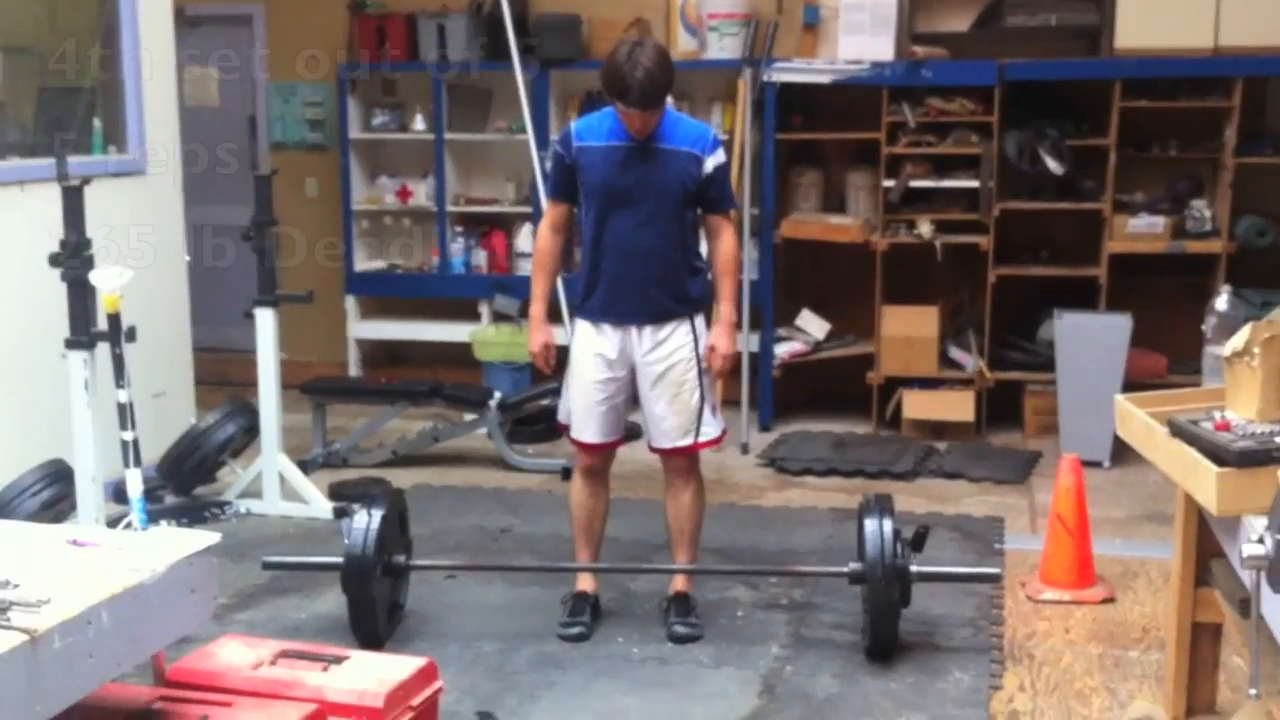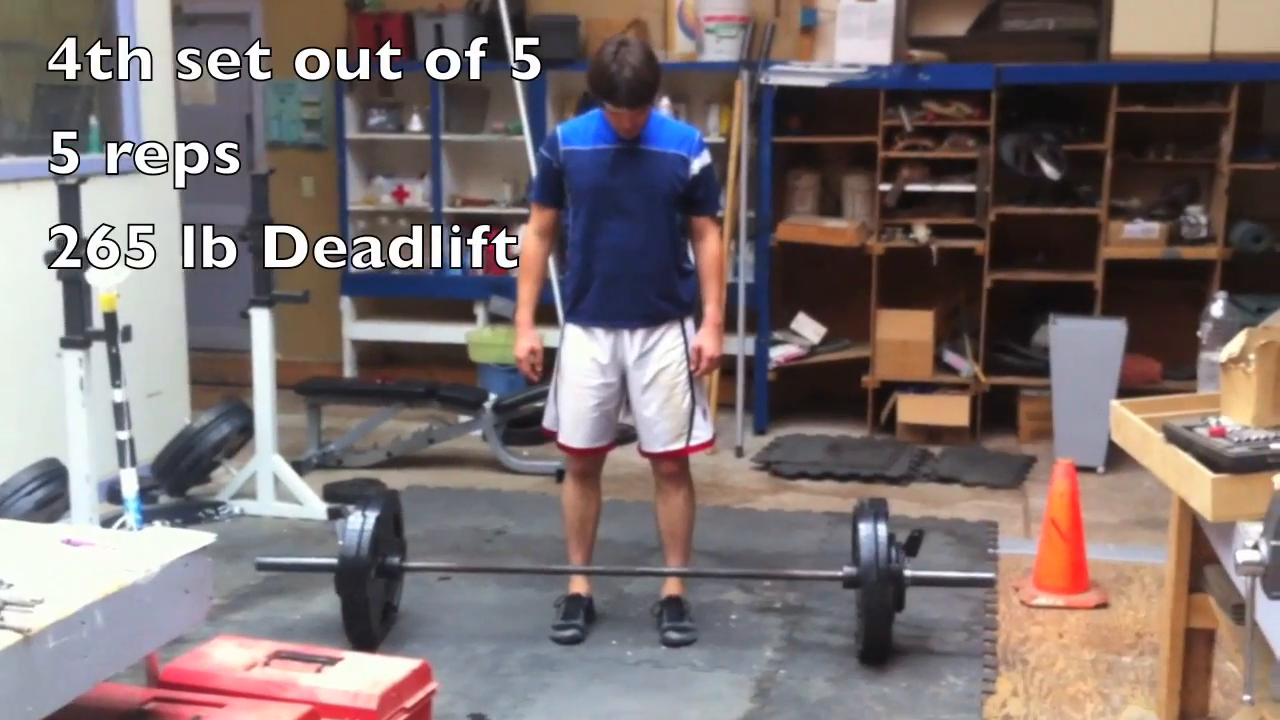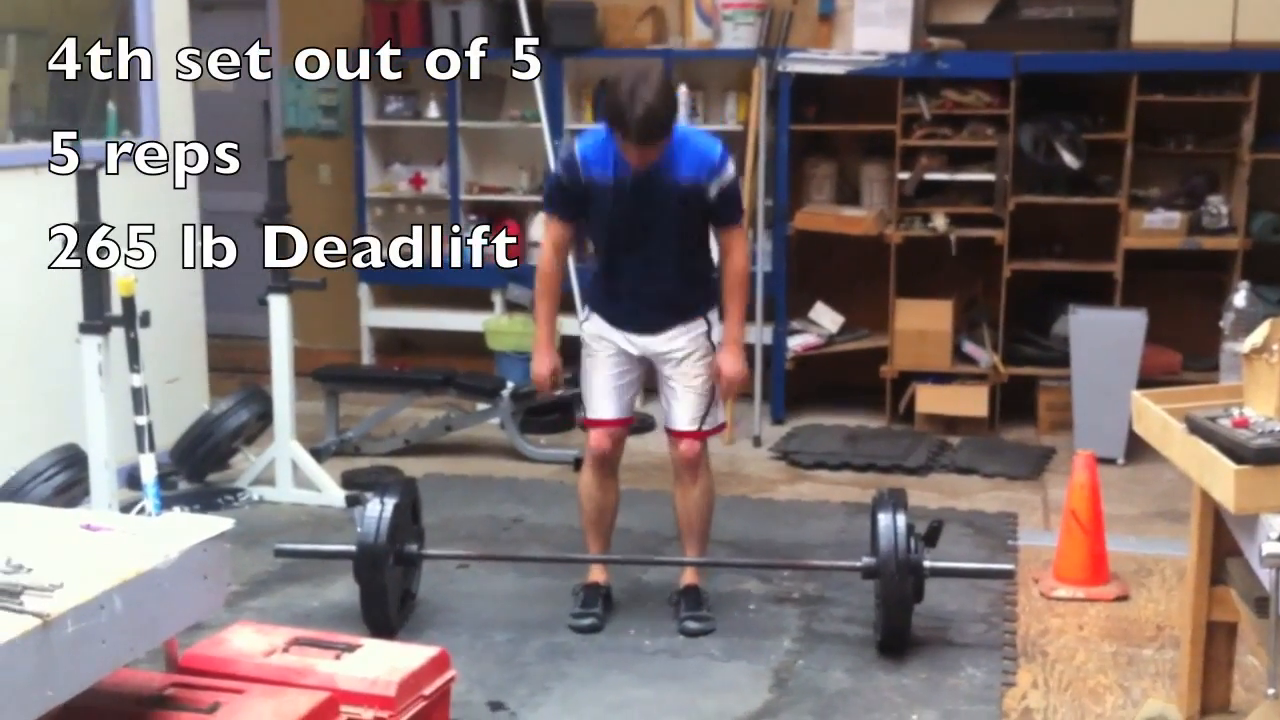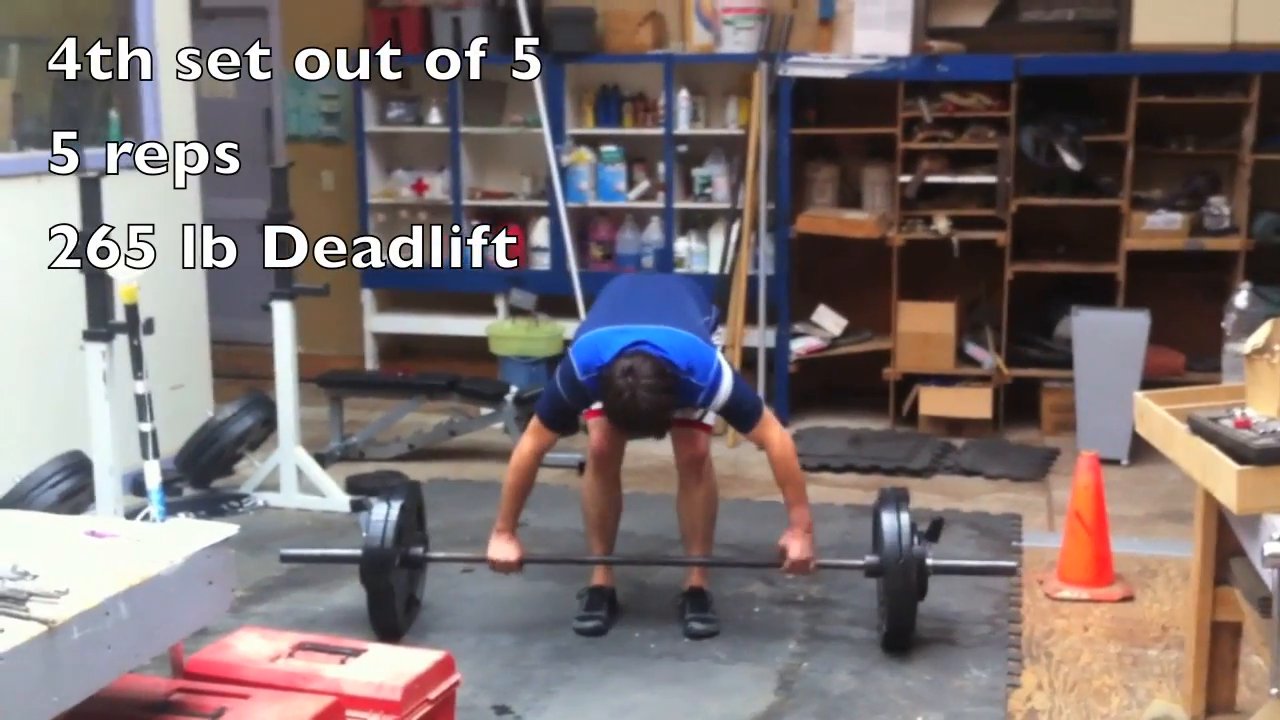
dt=1s
person 1, frame 1
left shoulder: (700, 145)
right shoulder: (577, 140)
left elbow: (722, 235)
right elbow: (553, 228)
left wrist: (725, 322)
right wrist: (537, 314)
left hip: (674, 324)
right hip: (597, 323)
left knee: (681, 457)
right knee: (589, 457)
left ankle: (681, 588)
right ankle: (585, 586)
person 1, frame 2
left shoulder: (687, 147)
right shoulder: (564, 144)
left elbow: (706, 237)
right elbow: (539, 234)
left wrist: (712, 323)
right wrist: (525, 323)
left hip: (664, 329)
right hip: (587, 328)
left knee: (671, 462)
right knee: (580, 460)
left ankle: (674, 591)
right ankle: (578, 588)
person 1, frame 3
left shoulder: (708, 159)
right shoulder: (580, 157)
left elbow: (734, 249)
right elbow: (554, 248)
left wrist: (733, 343)
right wrist: (543, 343)
left hip: (687, 323)
right hip: (610, 321)
left knee: (689, 451)
right knee: (600, 448)
left ankle: (691, 581)
right ankle: (596, 577)
person 1, frame 4
left shoulder: (702, 370)
right shoulder: (582, 368)
left elbow: (776, 438)
right elbow: (531, 446)
left wrist: (800, 527)
right wrist: (503, 532)
left knee: (694, 454)
right knee: (601, 450)
left ankle: (696, 585)
right ankle: (600, 581)
